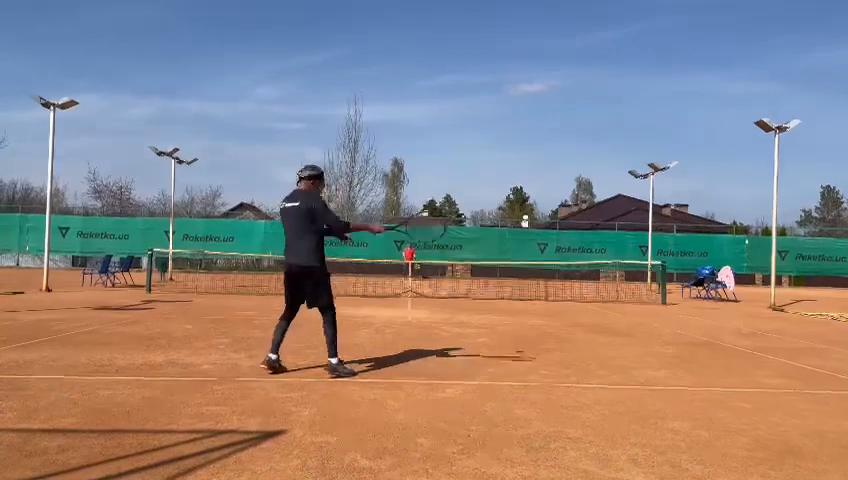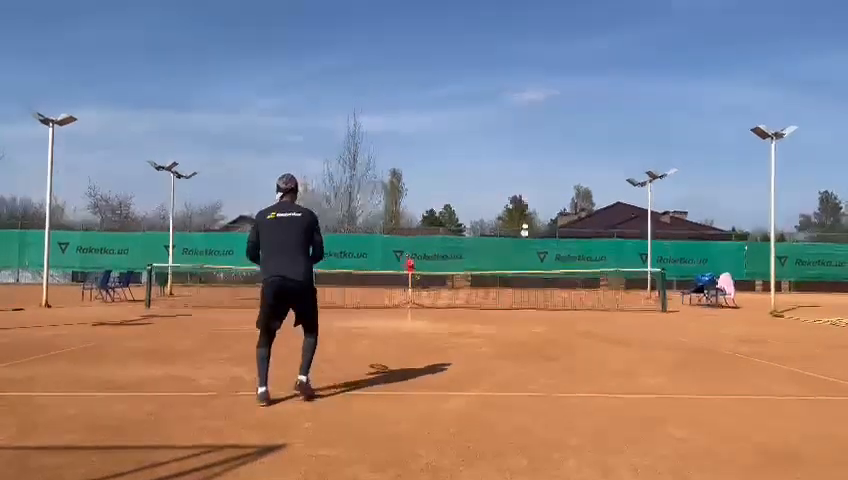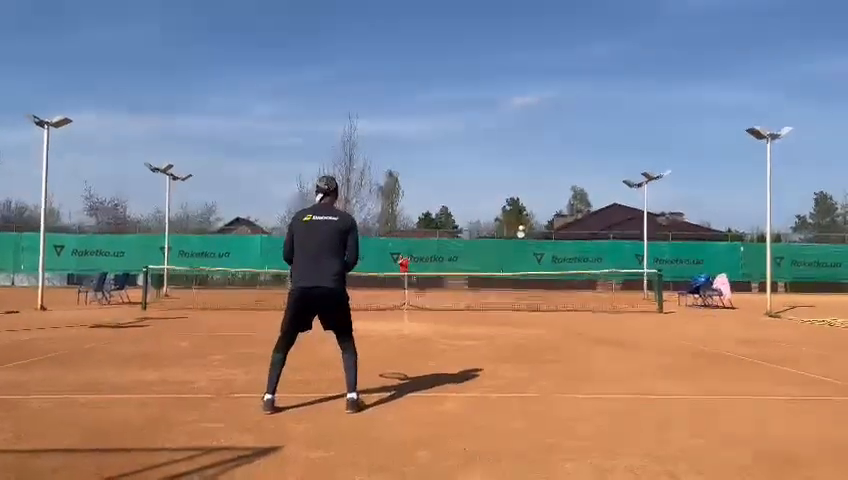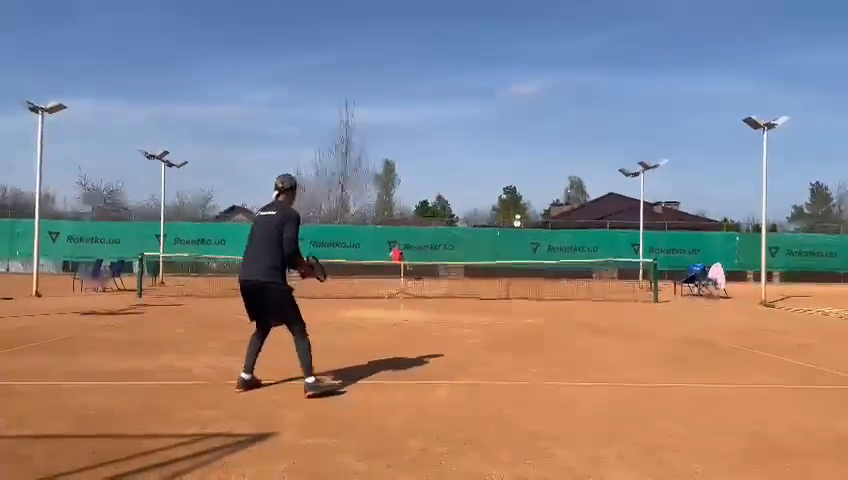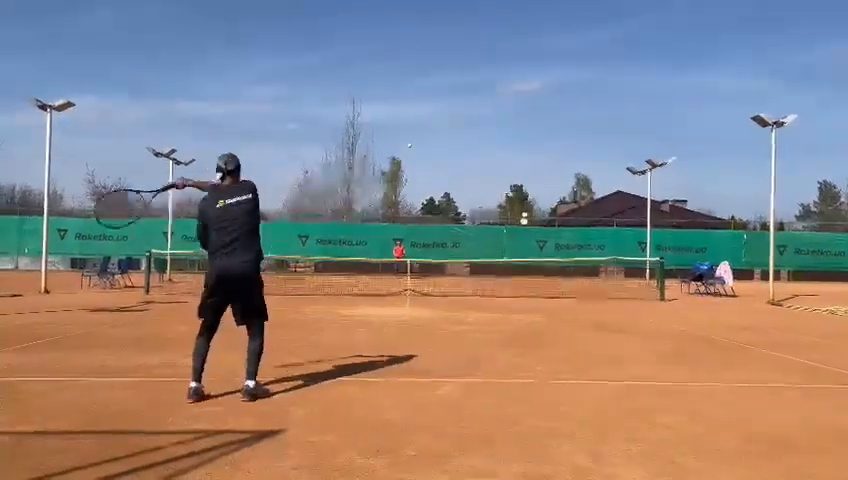
dt=1s
person 1, frame 1
left shoulder: (285, 202)
right shoulder: (312, 200)
right elbow: (337, 223)
left wrist: (336, 232)
right wrist: (368, 227)
left hip: (291, 266)
right hip: (311, 266)
left knee: (290, 311)
right knee: (328, 312)
left ankle: (272, 357)
right ankle: (333, 362)
person 1, frame 2
left shoulder: (262, 216)
right shoulder: (308, 215)
left elbow: (251, 252)
right elbow: (318, 253)
left hip: (273, 282)
right hip: (302, 282)
left knee: (265, 336)
right knee: (310, 331)
left ankle: (262, 390)
right ankle: (303, 379)
person 1, frame 3
left shoulder: (299, 217)
right shoulder: (346, 220)
left elbow: (288, 256)
right elbow: (352, 259)
left hip: (301, 288)
right hip: (333, 289)
left knee: (284, 342)
right knee: (346, 342)
left ankle: (269, 398)
right ankle: (352, 397)
person 1, frame 4
left shoulder: (261, 213)
right shoulder: (290, 214)
right elbow: (290, 251)
left wrist: (296, 265)
right wrist: (305, 267)
left hip: (247, 278)
right hip: (270, 280)
left knee: (262, 326)
right knee: (298, 329)
left ankle: (246, 377)
right ankle: (310, 380)
person 1, frame 5
left shoulder: (206, 204)
right shoulder: (249, 189)
left elbow: (204, 241)
right wrist: (191, 183)
left hip: (219, 271)
right hip: (247, 270)
left knee: (207, 328)
right knee: (255, 328)
left ankle: (195, 385)
right ankle: (250, 384)
